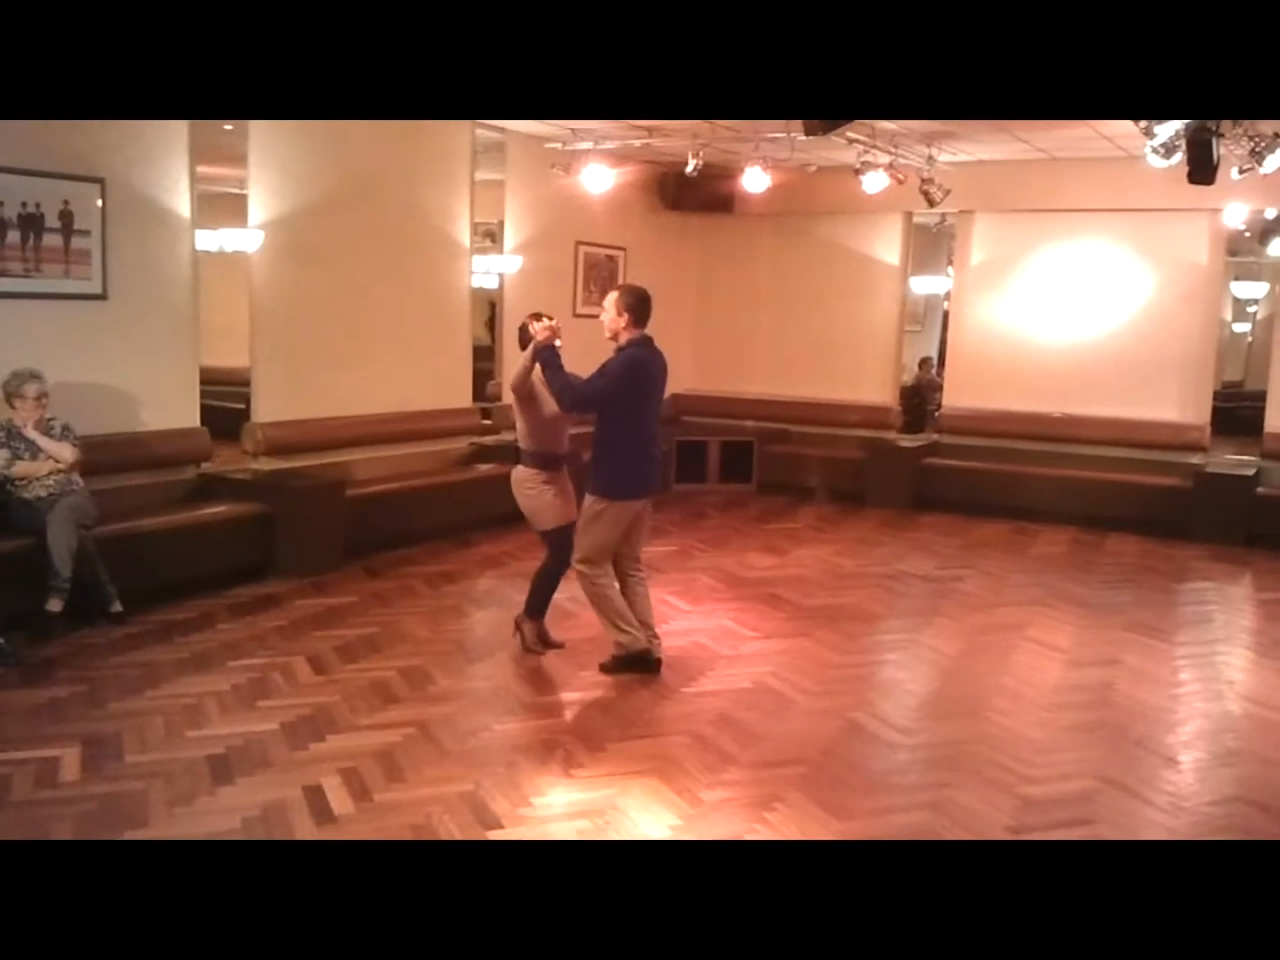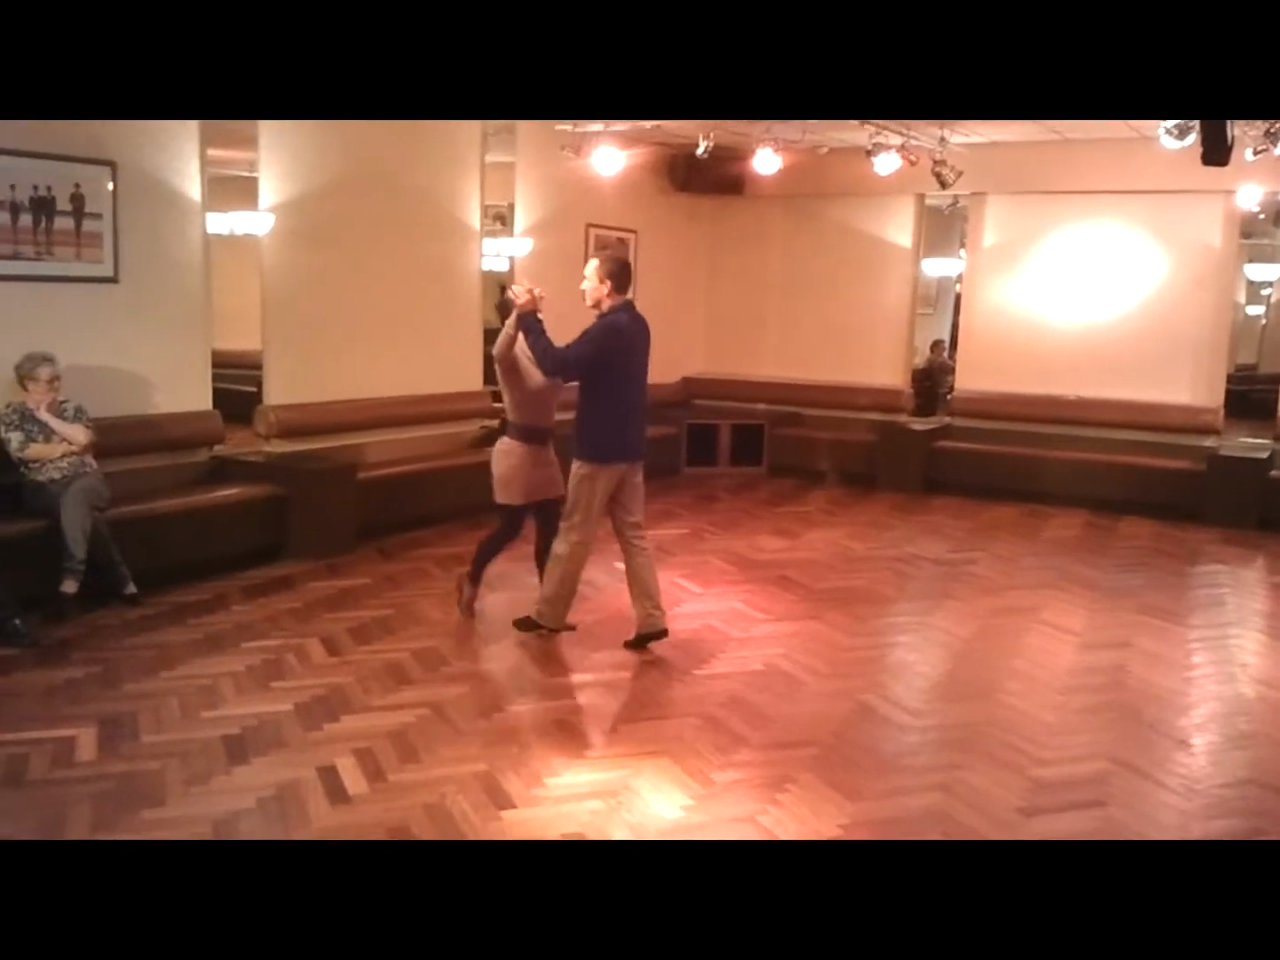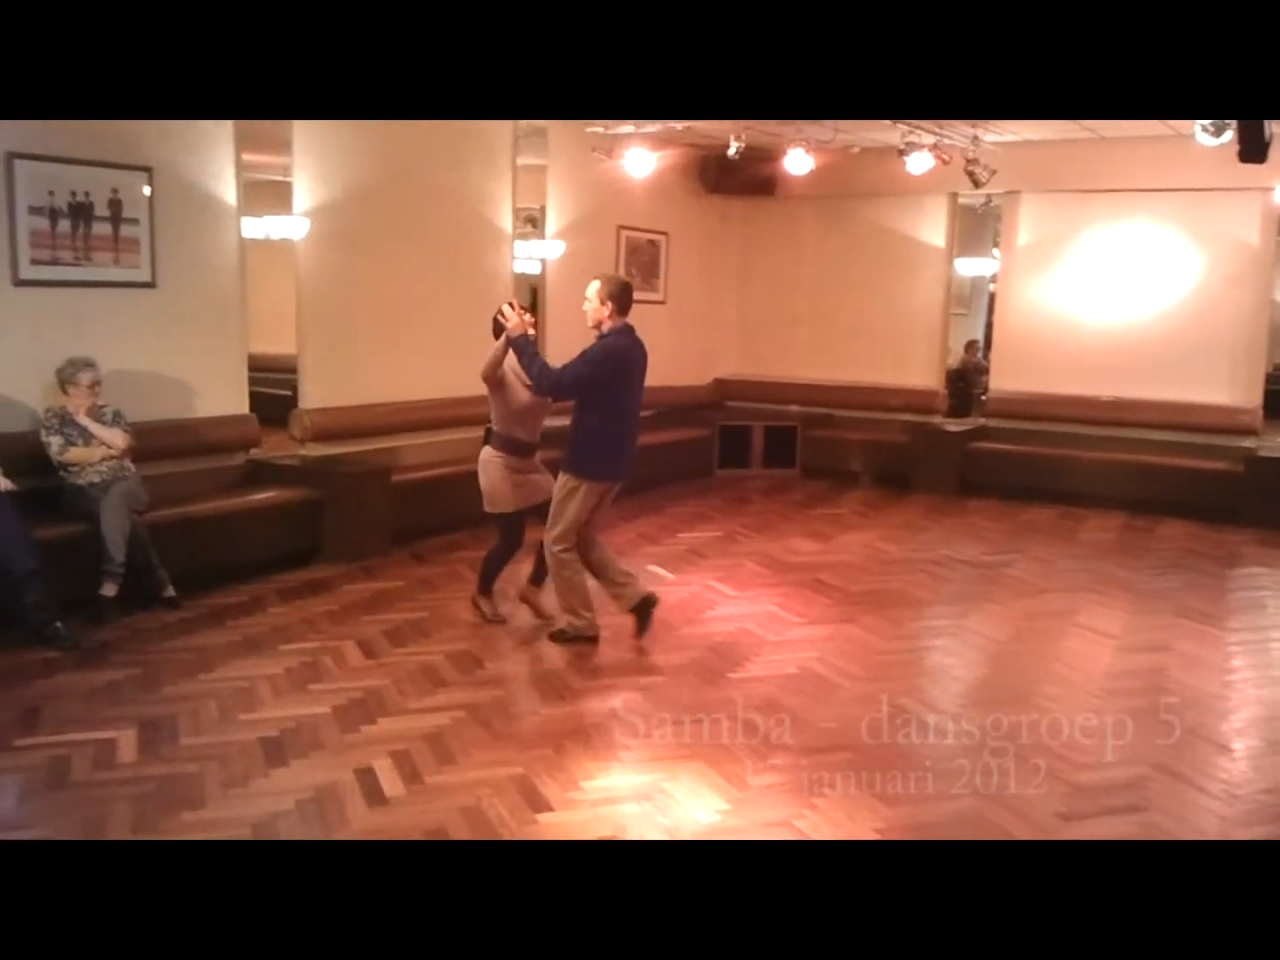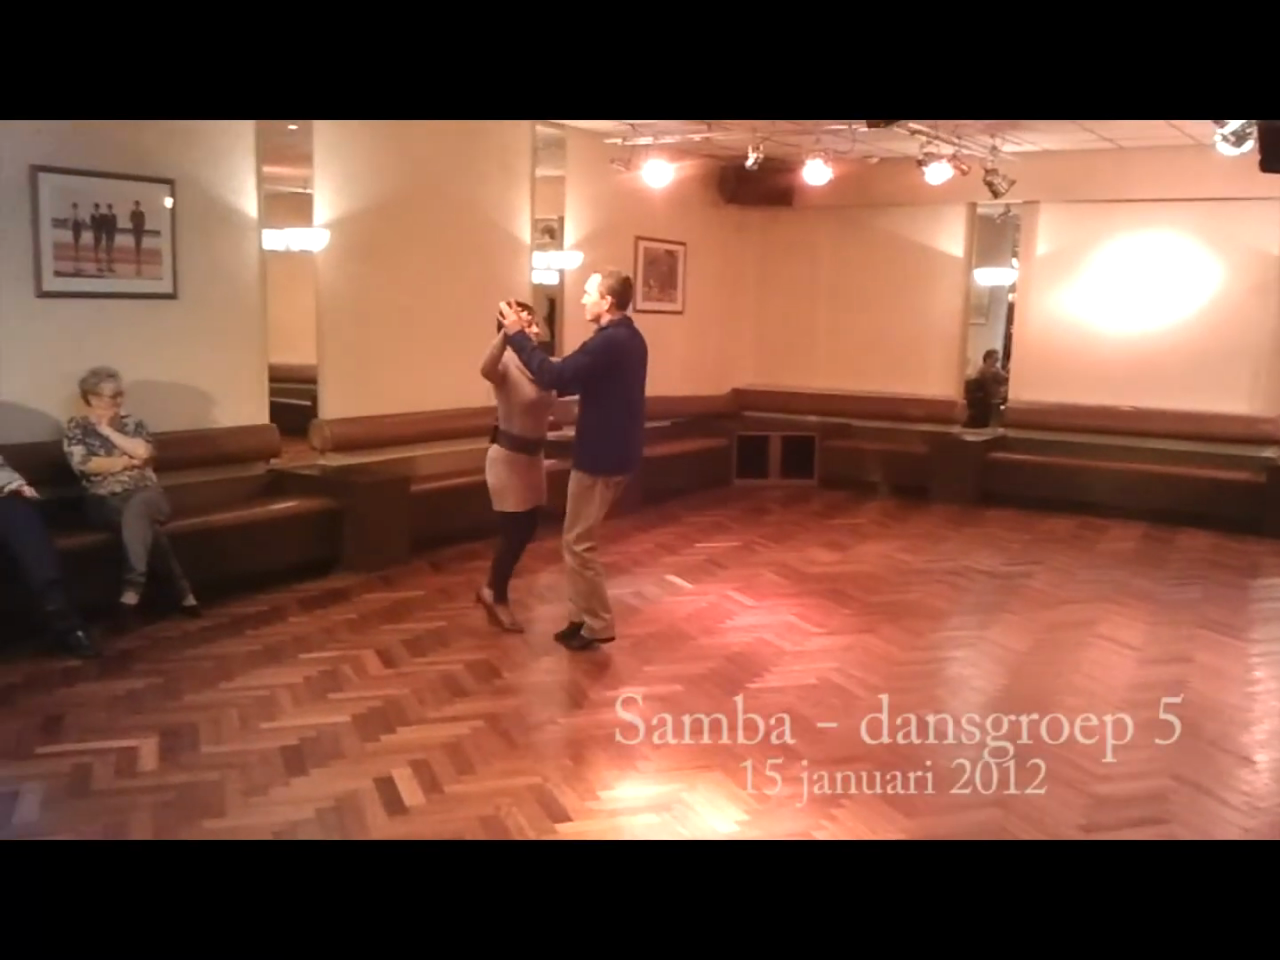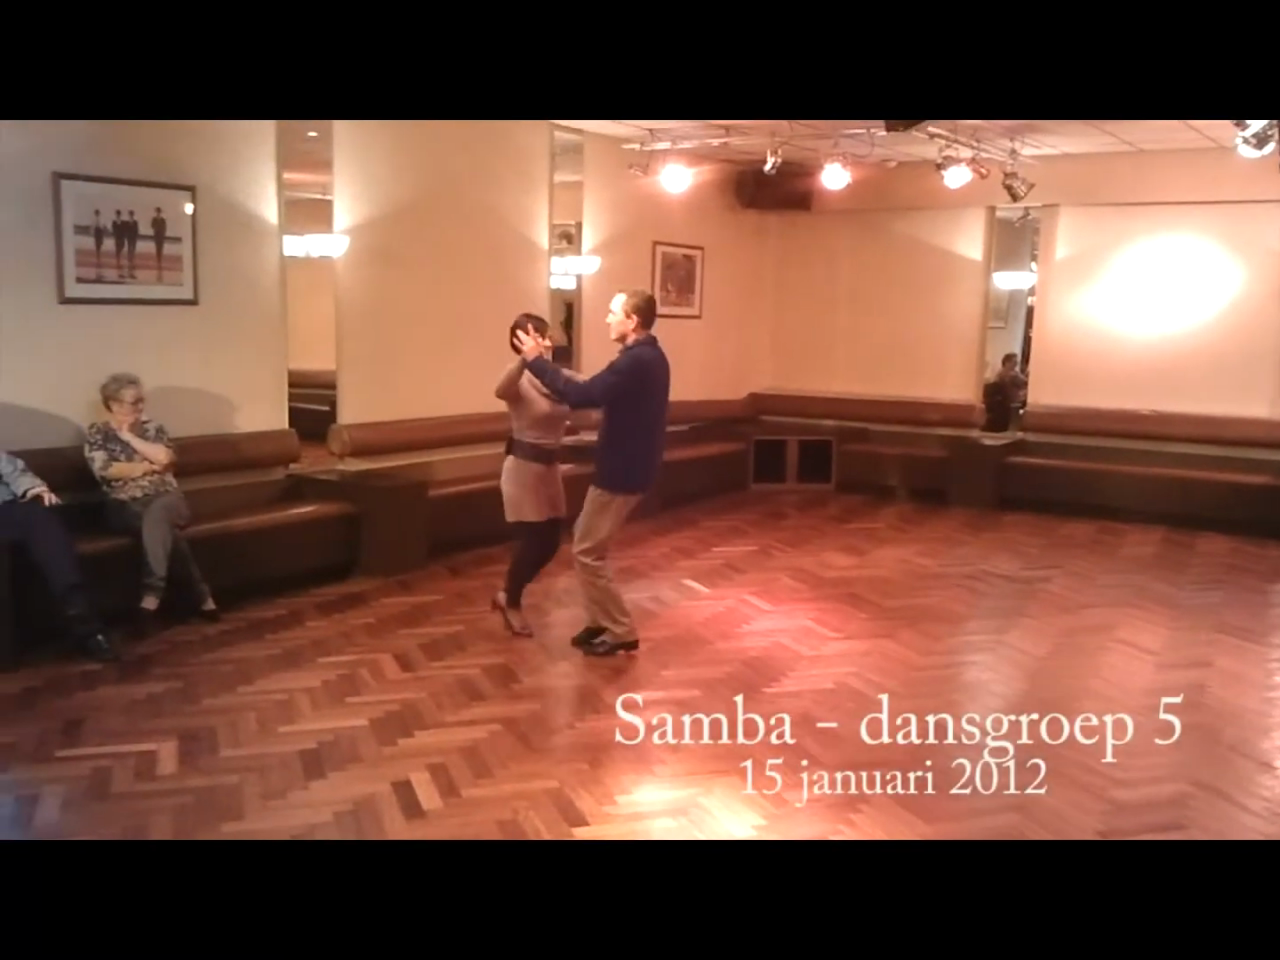
dt=0.3s
person 1, frame 1
left shoulder: (626, 364)
right shoulder: (652, 358)
left elbow: (573, 399)
left wrist: (547, 351)
left hip: (615, 483)
right hip: (643, 480)
left knee: (589, 563)
right knee: (630, 564)
left ankle: (633, 643)
right ankle: (646, 646)
person 1, frame 2
left shoulder: (608, 329)
right shoulder: (635, 324)
left elbow: (555, 364)
left wrist: (528, 316)
left hip: (599, 449)
right hip: (630, 447)
left knee: (574, 535)
right knee: (633, 533)
left ankle: (550, 616)
right ankle: (651, 620)
person 1, frame 3
left shoulder: (608, 351)
right shoulder: (631, 346)
left elbow: (553, 384)
left wrist: (520, 339)
left hip: (589, 462)
right hip: (613, 460)
left knee: (560, 543)
right knee: (584, 537)
left ankle: (581, 623)
right ankle: (635, 595)
person 1, frame 4
left shoulder: (608, 342)
right shoulder: (631, 339)
left elbow: (555, 376)
left wrist: (517, 335)
right wrist: (537, 360)
left hip: (600, 456)
right hip: (620, 454)
left knee: (578, 542)
right knee: (583, 537)
left ankle: (598, 626)
right ankle: (585, 617)
person 1, frame 5
left shoulder: (636, 362)
right shoulder: (648, 357)
left elbow: (584, 395)
right elbow: (601, 396)
left wrist: (537, 361)
right wrist: (553, 380)
left hip: (621, 473)
right hip: (626, 469)
left knee: (586, 551)
right knee: (591, 544)
left ankle: (620, 632)
right ankle: (604, 619)
person 2, frame 1
right shoulder: (529, 381)
right elbow: (515, 384)
right wrist: (538, 345)
left hip: (557, 472)
right hip: (533, 475)
left knee: (561, 552)
right knee: (562, 552)
left ankle: (536, 618)
right ankle: (527, 619)
person 2, frame 2
right shoulder: (513, 355)
right elbow: (499, 353)
left hip: (543, 448)
right hip: (515, 448)
left knee: (551, 526)
right knee: (510, 527)
right ankle: (471, 578)
person 2, frame 3
right shoulder: (502, 370)
right elbow: (486, 373)
right wrist: (510, 336)
left hip: (529, 460)
right hip: (500, 461)
right knee: (512, 538)
left ankle: (533, 587)
right ankle: (482, 593)
person 2, frame 4
right shoulder: (506, 365)
right elbow: (486, 369)
right wrist: (508, 334)
left hip: (534, 456)
right hip: (507, 457)
left knee: (526, 532)
right knee: (513, 534)
left ankle: (490, 590)
right ankle: (499, 601)
person 2, frame 5
right shoulder: (519, 381)
right elbow: (500, 391)
right wrist: (525, 357)
left hip: (550, 468)
right hip: (523, 468)
left knee: (549, 544)
right knee: (532, 543)
left ankle: (507, 595)
right ankle: (512, 606)
person 3, frame 1
left shoulder: (58, 426)
left elbow: (70, 456)
left wrist: (34, 435)
right wrist: (54, 465)
left hip: (71, 497)
right hip: (29, 506)
left knee: (61, 515)
right knee: (67, 527)
left ankle: (58, 595)
right ankle: (106, 594)
person 3, frame 2
left shoulder: (71, 408)
left elbow: (83, 439)
right elbow: (22, 451)
left wrist: (47, 417)
right wrist: (66, 447)
left hip: (84, 479)
right hip: (42, 488)
left knee: (73, 498)
right knee: (79, 510)
left ankle: (72, 577)
right ankle: (120, 575)
person 3, frame 3
left shoulder: (110, 412)
right shoulder: (53, 418)
left elbow: (122, 442)
right elbow: (62, 454)
left wrist: (86, 421)
right wrist: (106, 451)
left hip: (123, 483)
right hip: (83, 491)
left knee: (114, 500)
right knee: (119, 512)
left ankle: (112, 581)
right ankle: (158, 579)
person 3, frame 4
left shoulder: (132, 423)
right shoulder: (76, 428)
left elbow: (144, 452)
right elbow: (84, 465)
left wrist: (108, 431)
right wrist: (128, 461)
left hip: (144, 492)
right hip: (104, 501)
left knee: (135, 510)
right knee: (140, 520)
left ankle: (133, 589)
right ankle: (180, 588)
person 3, frame 5
left shoulder: (152, 427)
right shoulder: (97, 433)
left elbow: (164, 458)
right elbow: (105, 470)
left wrist: (129, 437)
right wrist: (148, 466)
left hip: (165, 498)
right hip: (125, 506)
left knee: (156, 515)
right knee: (160, 525)
left ankle: (153, 593)
right ankle: (200, 592)
